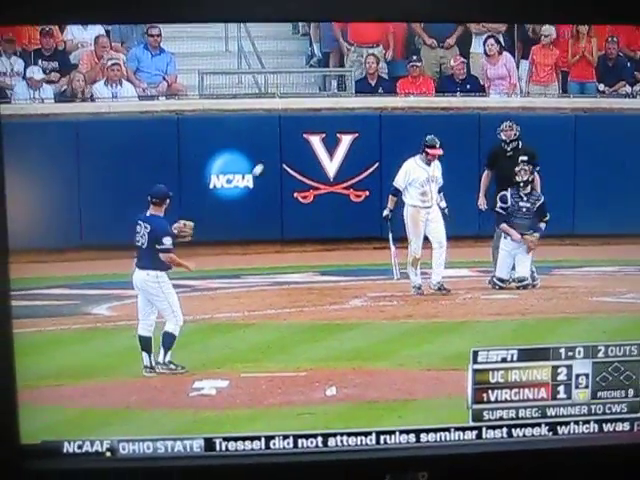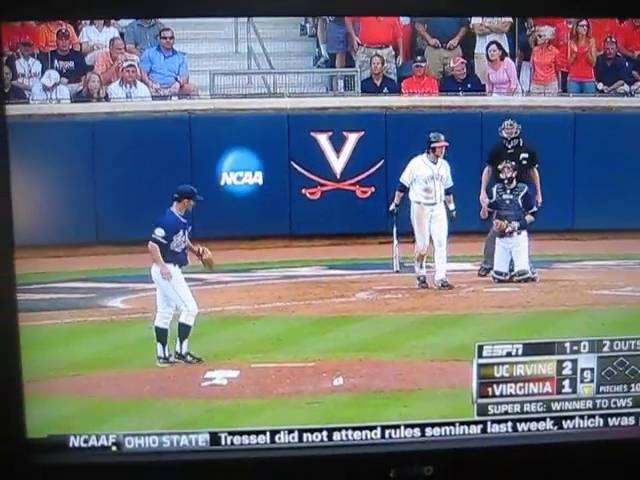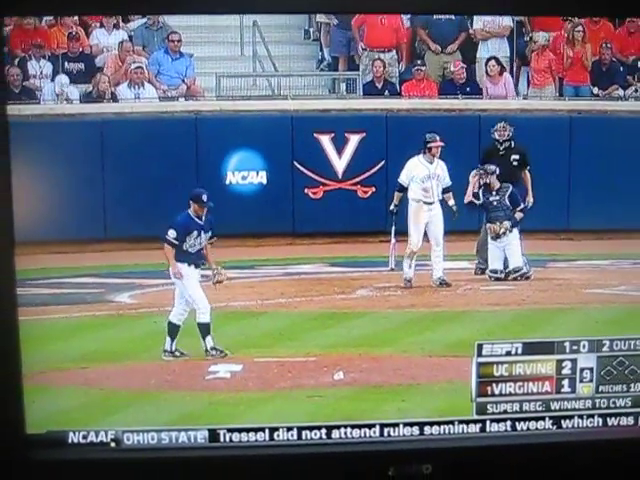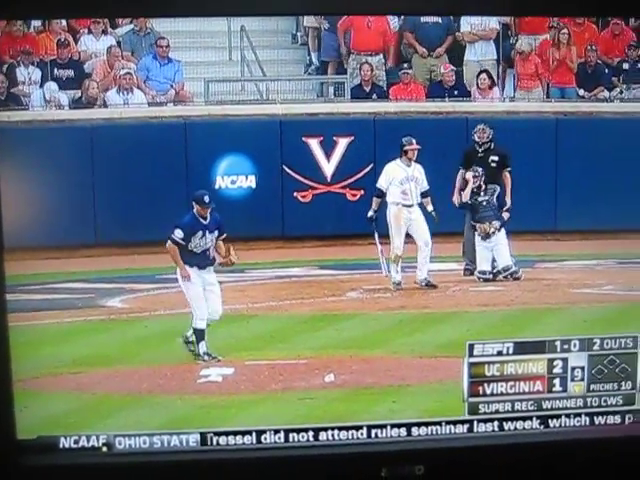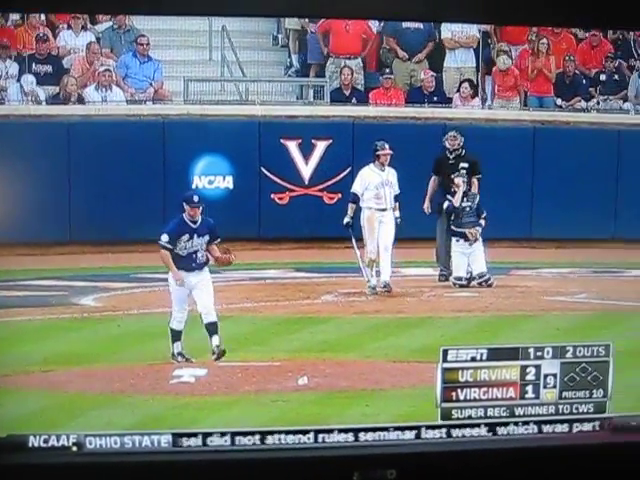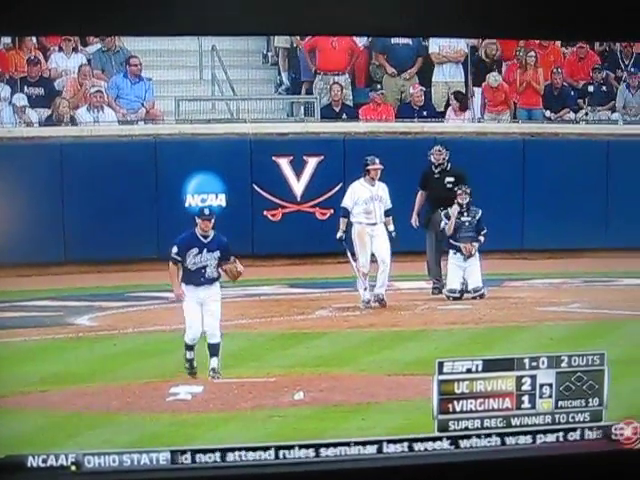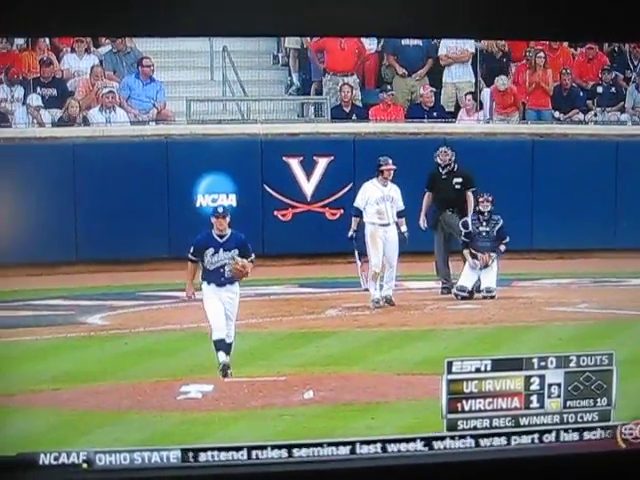
dt=0.3s
person 1, frame 1
left shoulder: (142, 219)
right shoulder: (162, 225)
right elbow: (165, 256)
right wrist: (185, 264)
left hip: (141, 274)
right hip: (155, 277)
left knee: (145, 321)
right knee: (175, 318)
left ankle: (148, 364)
right ankle: (164, 361)
person 1, frame 2
left shoulder: (181, 218)
right shoulder: (169, 220)
right elbow: (152, 244)
left wrist: (193, 248)
right wrist: (162, 266)
left hip: (166, 271)
right hip: (168, 271)
left knee: (164, 313)
right knee: (189, 308)
left ankle: (162, 355)
right ankle: (181, 352)
person 1, frame 3
left shoulder: (208, 220)
right shoulder: (181, 222)
right elbow: (168, 245)
left wrist: (214, 267)
right wrist: (173, 265)
left hip: (195, 269)
right hip: (183, 269)
left knee: (180, 310)
right knee: (203, 307)
left ankle: (169, 349)
right ankle: (209, 348)
person 1, frame 4
left shoulder: (215, 219)
right shoulder: (187, 223)
right elbow: (171, 245)
left wrist: (225, 256)
right wrist: (181, 268)
left hip: (208, 271)
right hip: (190, 272)
left knee: (215, 311)
right knee: (200, 312)
left ankle: (190, 336)
right ankle: (202, 352)
person 1, frame 5
left shoulder: (208, 224)
right shoulder: (174, 226)
right elbow: (164, 251)
left wrist: (220, 257)
right wrist: (174, 272)
left hip: (202, 274)
right hip: (180, 275)
left knee: (208, 309)
right knee: (179, 315)
left ankle: (216, 346)
right ankle: (176, 351)
person 1, frame 6
left shoulder: (221, 241)
right shoulder: (184, 240)
left elbow: (227, 263)
right elbow: (173, 263)
right wrist: (176, 287)
left hip: (212, 290)
right hip: (190, 290)
left knee: (213, 329)
right knee: (193, 331)
left ankle: (214, 367)
right ankle: (189, 357)
person 1, frame 7
left shoulder: (239, 239)
right shoulder: (202, 240)
left elbow: (249, 261)
right elbow: (192, 262)
left wrist: (245, 270)
right wrist: (189, 285)
left hip: (231, 289)
right hip: (210, 289)
left knee: (229, 329)
right knee: (218, 326)
left ankle: (225, 363)
person 2, frame 1
left shoulder: (528, 152)
right shoulder: (495, 152)
left elbow: (534, 175)
right elbow: (487, 174)
right wrist: (481, 195)
right knee: (501, 234)
left ankle: (528, 271)
person 2, frame 2
left shoulder: (528, 150)
right shoulder: (497, 149)
left elbow: (533, 171)
right elbow: (488, 170)
left wrist: (538, 193)
right wrist: (483, 191)
right ankle: (487, 264)
person 2, frame 3
left shoulder: (519, 152)
right shoulder: (489, 151)
left elbow: (525, 173)
left wrist: (529, 194)
right knee: (488, 229)
right ankle: (482, 263)
person 2, frame 4
left shoulder: (499, 153)
right shoulder: (469, 153)
left elbow: (506, 174)
right elbow: (462, 173)
left wrist: (508, 195)
right wrist: (456, 192)
right knee: (470, 230)
right ankle: (470, 264)
person 2, frame 5
left shoulder: (470, 160)
right shoulder: (440, 160)
left elbow: (474, 182)
right elbow: (435, 179)
right wrist: (427, 199)
right hip: (444, 202)
right knee: (442, 237)
right ankle: (444, 270)
person 2, frame 6
left shoulder: (456, 174)
right shoulder: (427, 174)
right elbow: (422, 194)
right wrist: (415, 213)
right hip: (432, 215)
right knee: (433, 251)
right ankle: (437, 283)
person 2, frame 7
left shoulder: (463, 175)
right shoulder: (434, 175)
left elbow: (469, 195)
right elbow: (429, 195)
left wrist: (469, 217)
right wrist: (422, 215)
left hip: (459, 216)
right hip: (440, 216)
right knee: (440, 252)
right ankle: (446, 283)
person 3, frame 1
left shoulder: (437, 165)
right shoulder: (410, 165)
right elbow: (396, 189)
left wrist: (443, 205)
right wrist: (388, 209)
left hip: (433, 210)
right hip: (414, 211)
left knee: (440, 244)
right knee: (415, 249)
left ankle: (436, 282)
right ankle: (416, 284)
person 3, frame 2
left shoulder: (444, 165)
right shoulder: (416, 163)
left elbow: (447, 188)
right elbow: (403, 184)
left wrist: (452, 208)
right wrist: (395, 204)
left hip: (438, 208)
right hip: (420, 208)
left knee: (441, 243)
right knee: (422, 245)
left ankle: (440, 279)
right ankle: (421, 276)
person 3, frame 3
left shoulder: (441, 165)
right shoulder: (413, 163)
left elbow: (446, 187)
right elbow: (401, 185)
left wrist: (452, 204)
right wrist: (395, 204)
left hip: (435, 207)
right hip: (417, 207)
left knee: (438, 243)
right knee: (414, 242)
left ankle: (438, 277)
right ankle: (407, 276)
person 3, frame 4
left shoulder: (418, 169)
right shoulder: (391, 168)
left elbow: (424, 191)
right elbow: (380, 190)
left wrist: (431, 209)
right wrist: (373, 210)
left hip: (415, 210)
right hip: (397, 210)
left knee: (425, 241)
right knee: (397, 247)
left ankle: (422, 278)
right ankle: (396, 280)
person 3, frame 5
left shoulder: (392, 173)
right shoulder: (365, 172)
right elbow: (355, 195)
left wrist: (397, 214)
right wrist: (349, 216)
left hip: (387, 214)
right hip: (370, 214)
left knee: (386, 247)
right knee: (371, 250)
left ankle: (385, 281)
right ankle: (371, 283)
person 3, frame 6
left shoulder: (383, 187)
right shoulder: (355, 187)
left elbow: (387, 210)
right elbow: (345, 210)
left wrist: (391, 228)
right wrist: (341, 230)
left hip: (379, 228)
right hip: (361, 229)
left knee: (385, 259)
right knee: (363, 265)
left ankle: (379, 293)
right ankle: (365, 298)
person 3, frame 7
left shoulder: (395, 189)
right shoulder: (368, 187)
left elbow: (399, 211)
right elbow: (357, 210)
left wrist: (404, 229)
right wrist: (353, 229)
left hip: (391, 229)
right hip: (374, 229)
left knee: (391, 264)
right knee: (375, 264)
left ankle: (387, 294)
right ankle: (375, 297)
person 4, frame 1
left shoulder: (538, 198)
right shoulder: (507, 195)
left elbow: (544, 220)
right elbow: (499, 221)
left wrist: (536, 234)
right wrist: (513, 233)
left hip: (525, 243)
right hip: (507, 241)
left knee: (523, 283)
right knee: (498, 284)
left ankle: (529, 273)
person 4, frame 2
left shoulder: (523, 190)
right shoulder: (496, 190)
left elbow: (532, 215)
right elbow: (484, 216)
left wrist: (517, 224)
right wrist: (484, 208)
left hip: (519, 236)
right hip: (502, 236)
left knee: (523, 276)
right knee: (499, 277)
left ankle: (528, 267)
person 4, frame 3
left shoulder: (508, 190)
right shoulder: (482, 193)
left elbow: (521, 211)
right elbow: (467, 201)
left wrist: (509, 223)
right wrist: (472, 183)
left hip: (511, 234)
right hip: (493, 236)
left knee: (518, 274)
right knee: (494, 275)
person 4, frame 4
left shoulder: (494, 190)
right shoulder: (470, 194)
left elbow: (507, 211)
right elbow: (463, 202)
left wrist: (499, 222)
right wrist: (469, 183)
left hip: (498, 234)
right hip: (481, 237)
left knee: (508, 271)
right knee: (483, 276)
person 4, frame 5
left shoulder: (474, 198)
right shoulder: (450, 200)
left elbow: (483, 218)
right elbow: (454, 207)
left wrist: (479, 228)
right wrist: (460, 189)
left hip: (475, 241)
right hip: (458, 243)
left knee: (482, 279)
right knee: (459, 282)
left ankle: (473, 271)
right ankle: (467, 272)
person 4, frame 6
left shoulder: (476, 213)
right shoulder: (449, 213)
left elbow: (482, 234)
right elbow: (447, 233)
left wrist: (477, 243)
right wrist: (453, 215)
left hip: (472, 256)
right hip: (455, 256)
left knee: (477, 293)
right knee: (452, 294)
left ankle: (468, 282)
right ankle: (460, 285)
person 4, frame 7
left shoulder: (497, 221)
right shoulder: (469, 221)
left elbow: (504, 243)
right elbow: (465, 244)
left wrist: (495, 254)
right wrist: (469, 259)
left hip: (490, 262)
right hip: (473, 261)
left knee: (489, 294)
right knee: (460, 293)
left ankle: (486, 284)
right ankle: (471, 286)
